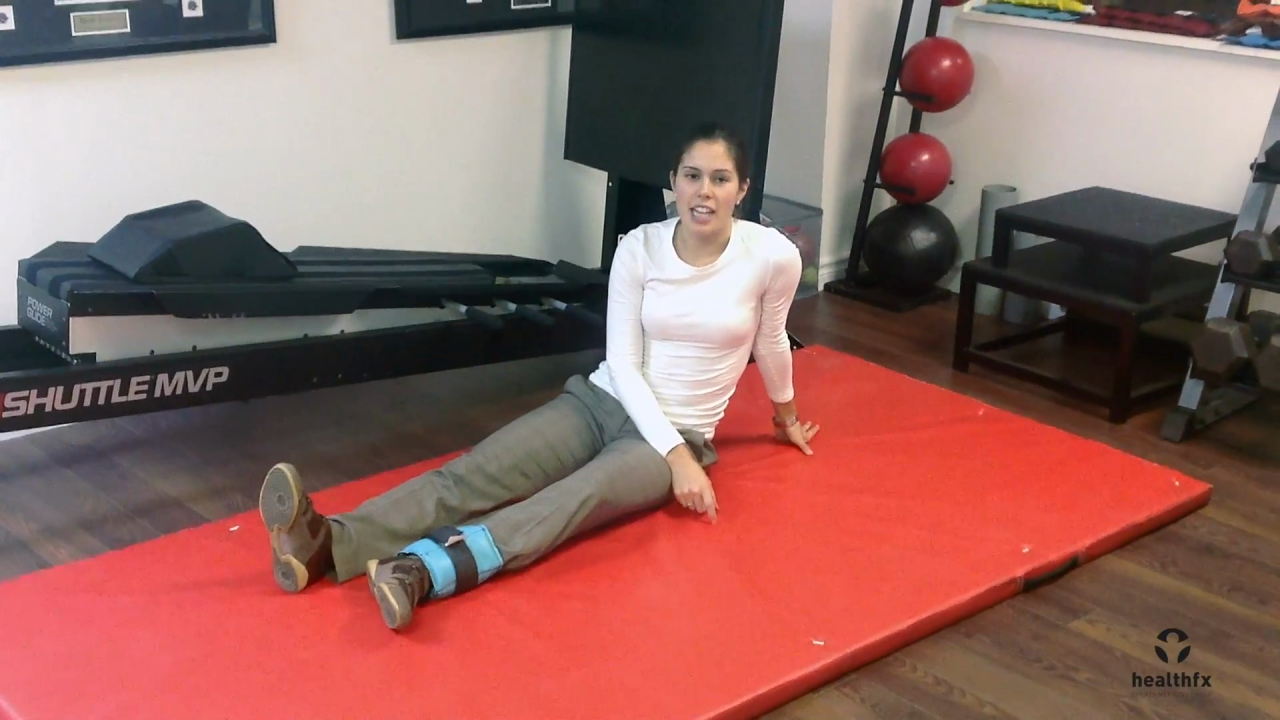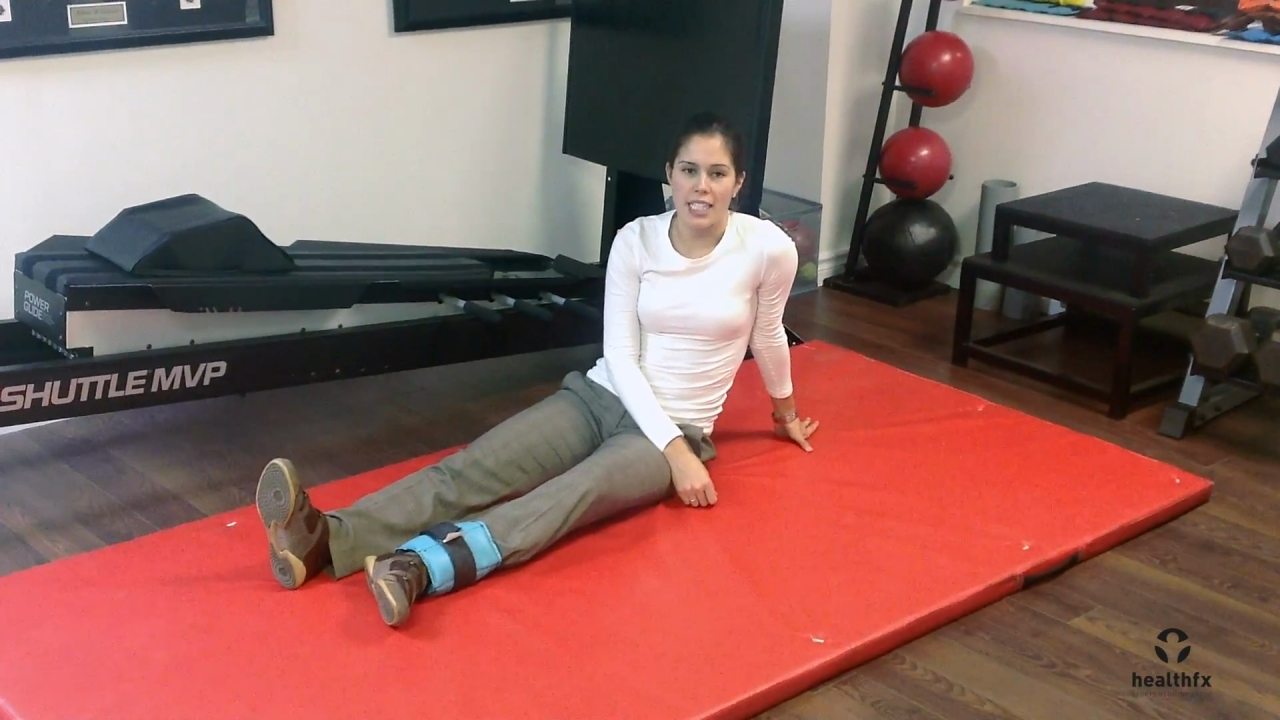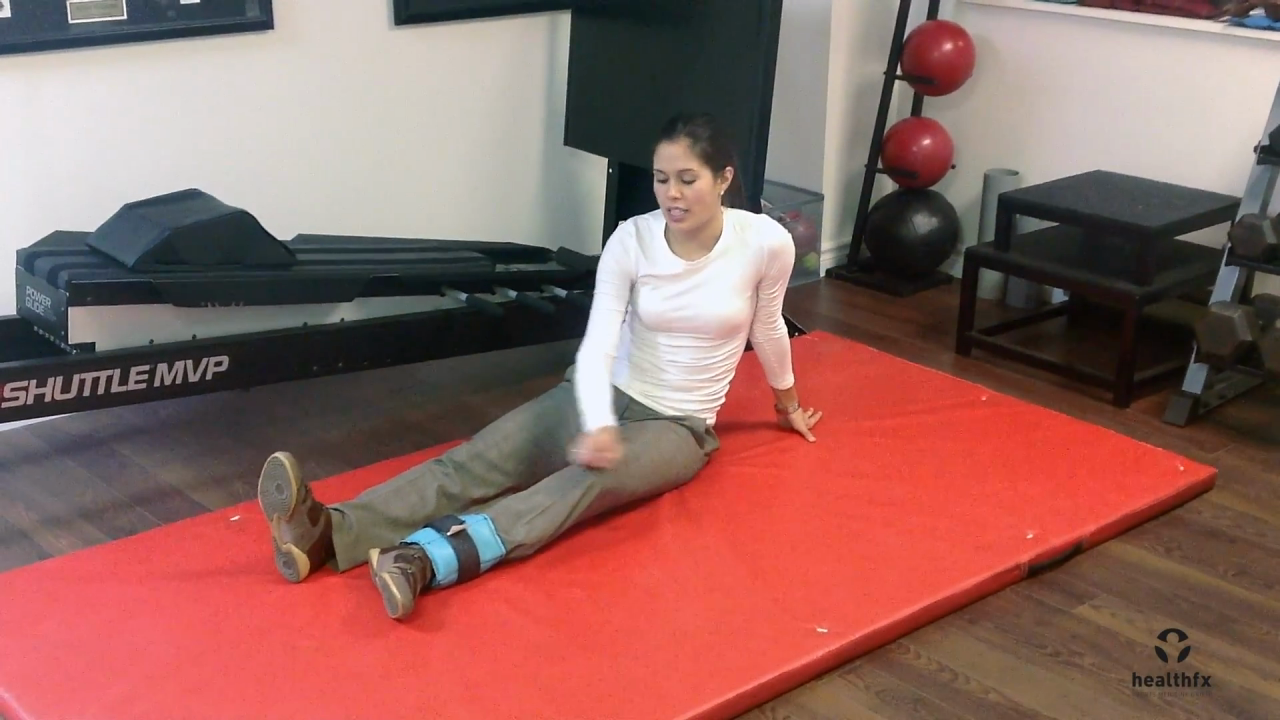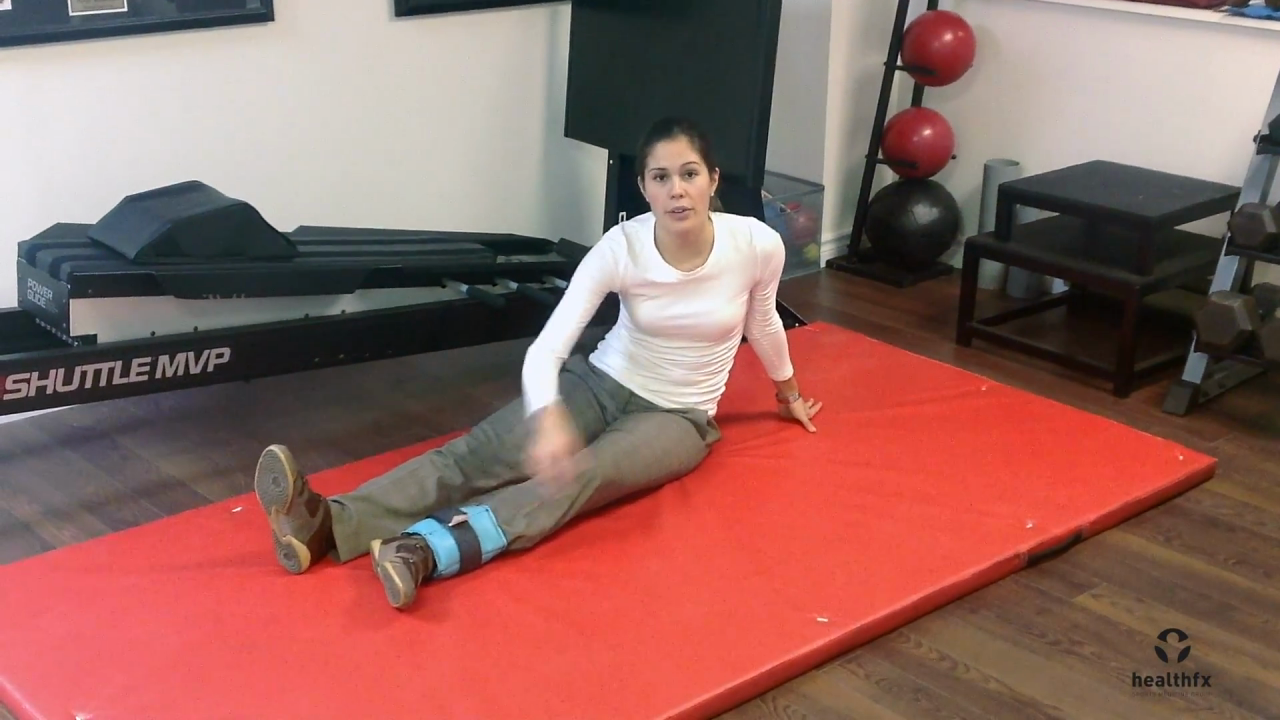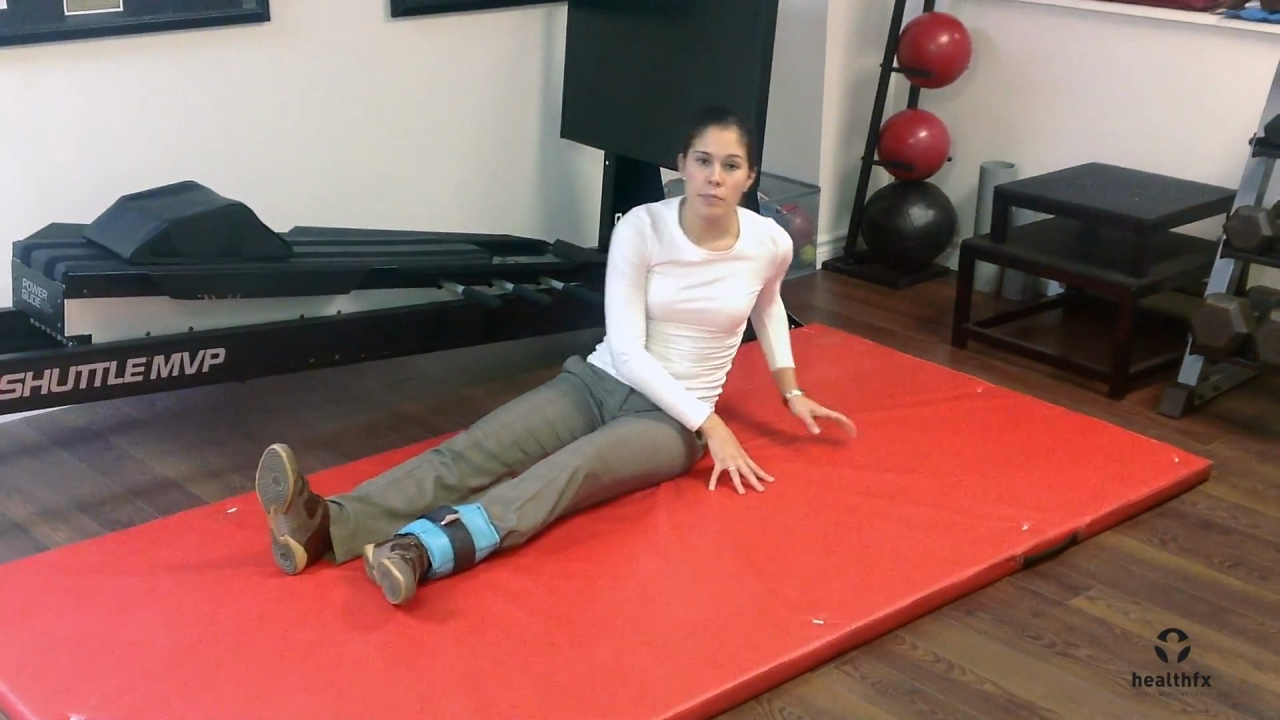
dt=1s
person 1, frame 1
left shoulder: (773, 256)
right shoulder: (639, 246)
left elbow: (771, 342)
right elbow: (622, 364)
left wrist: (786, 416)
right wrist: (675, 456)
left hip: (680, 433)
right hip: (601, 400)
left knee: (584, 494)
right knee: (473, 472)
left ankle: (422, 569)
right ankle: (327, 541)
person 1, frame 2
left shoulder: (768, 248)
right shoulder: (636, 239)
left elbow: (768, 336)
right elbow: (620, 357)
left wrist: (784, 411)
right wrist: (673, 450)
left hip: (679, 429)
right hip: (598, 395)
left knee: (583, 489)
right knee: (473, 467)
left ankle: (421, 566)
right ankle: (324, 538)
person 1, frame 3
left shoulder: (766, 243)
right shoulder: (631, 239)
left elbow: (768, 329)
right elbow: (596, 348)
left wrist: (787, 403)
right wrist: (598, 425)
left hip: (677, 427)
right hip: (607, 396)
left knee: (588, 483)
right knee: (476, 459)
left ankle: (426, 559)
right ankle: (327, 530)
person 1, frame 4
left shoulder: (758, 246)
right shoulder: (620, 248)
left elbow: (762, 323)
right elbow: (547, 347)
left wrist: (788, 393)
right wrist: (548, 416)
left hip: (675, 419)
right hip: (599, 383)
left knee: (592, 472)
right knee: (479, 450)
left ankle: (428, 551)
right ankle: (326, 522)
person 1, frame 5
left shoulder: (771, 244)
right shoulder: (640, 228)
right elbow: (628, 350)
left wrist: (791, 391)
right wrist: (710, 423)
left hip: (672, 419)
right hip: (598, 380)
left knee: (582, 463)
right knee: (472, 450)
left ankle: (422, 549)
right ankle: (325, 522)
